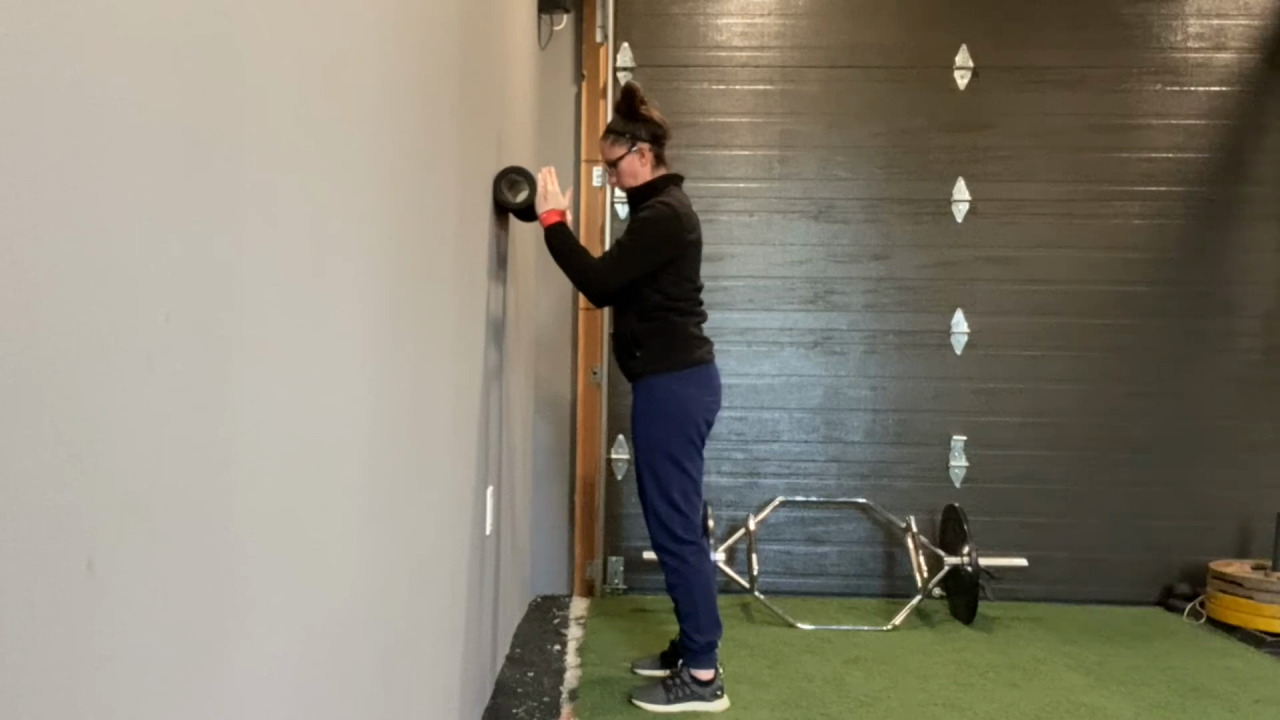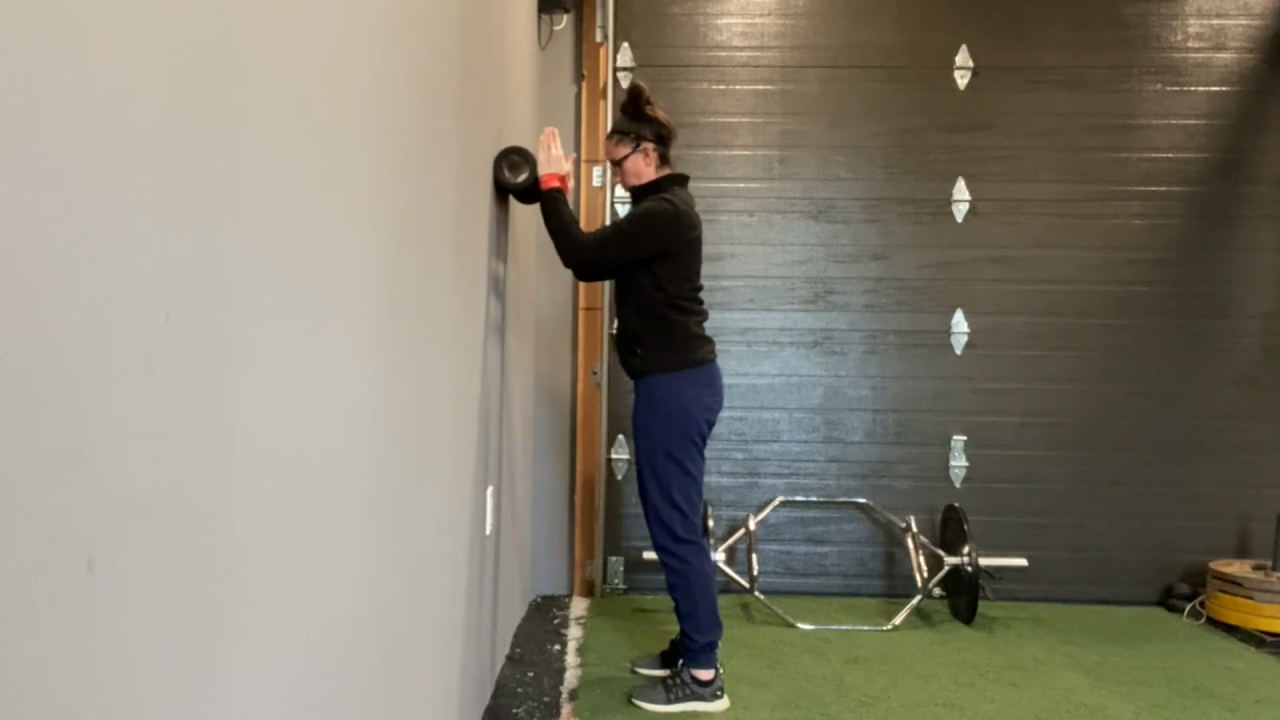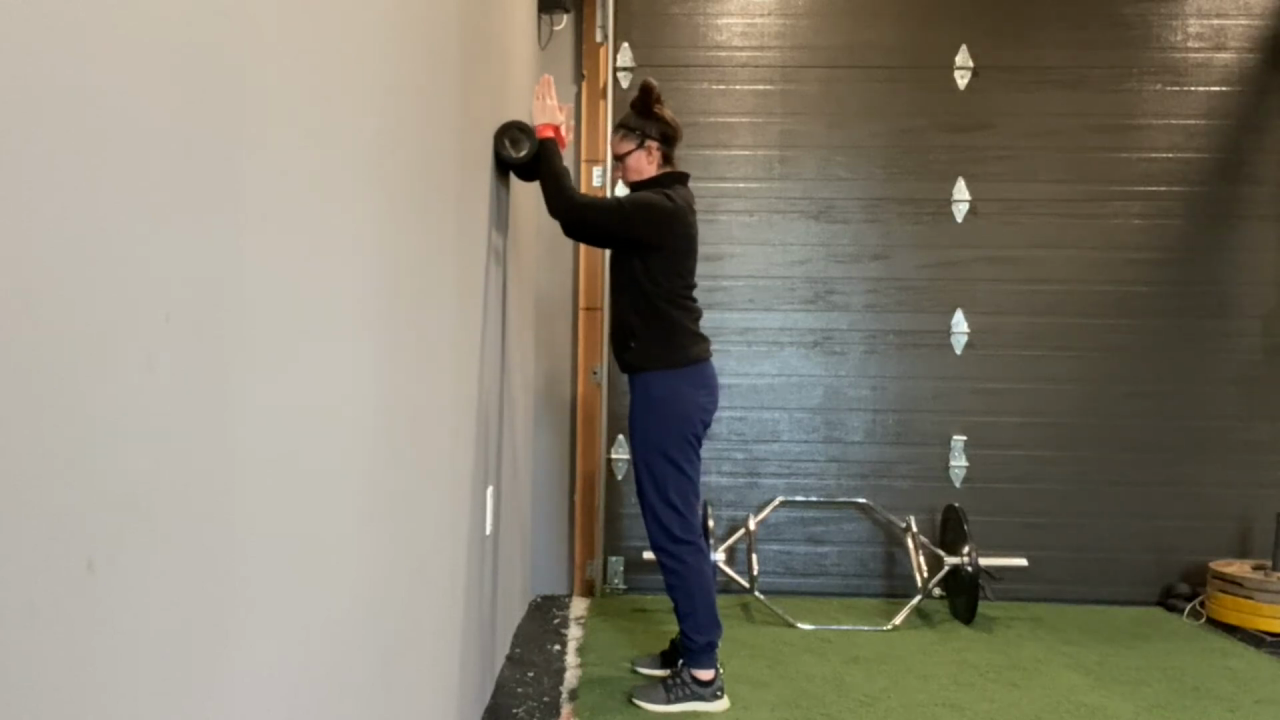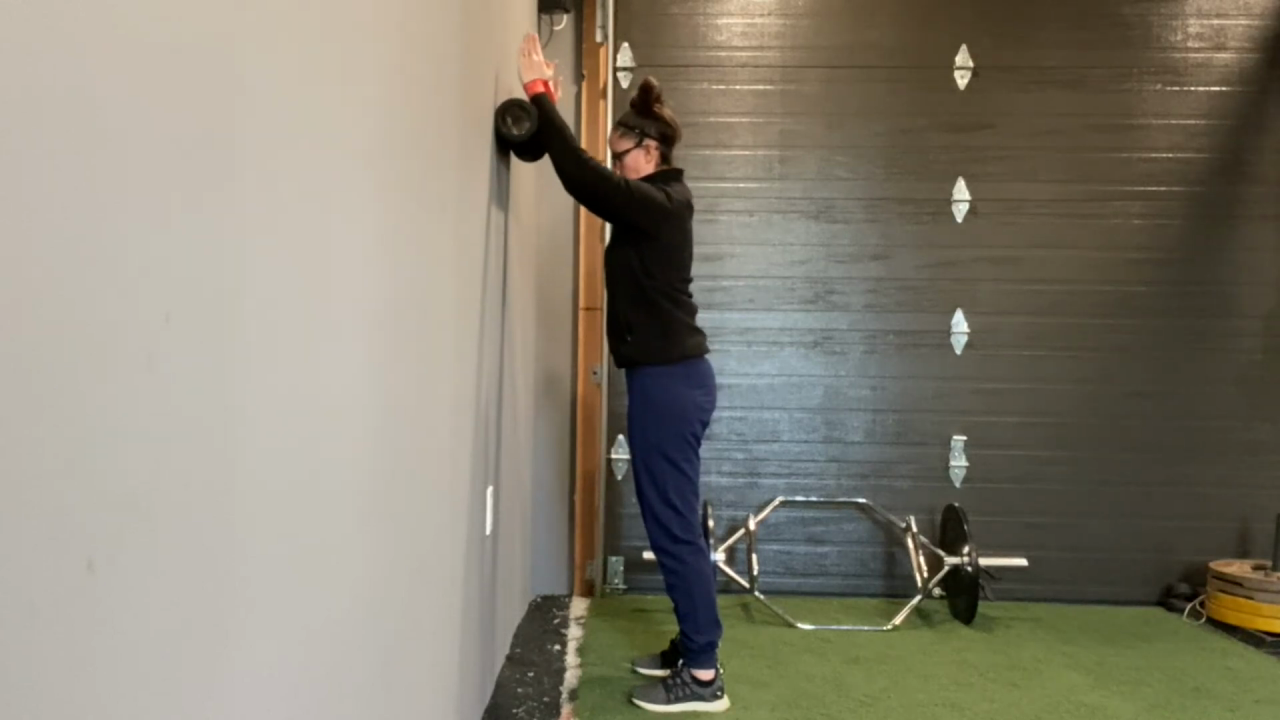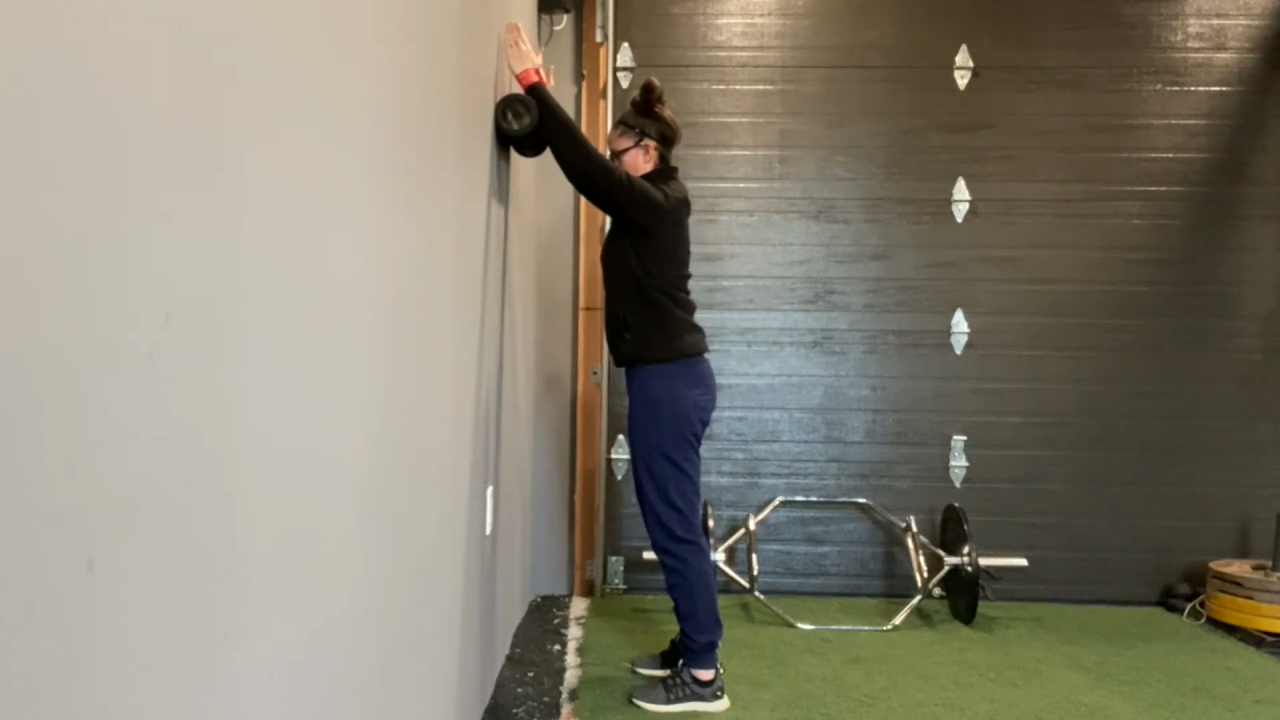
dt=1s
person 1, frame 1
left shoulder: (664, 215)
right shoulder: (662, 209)
left elbow: (600, 284)
right elbow: (615, 281)
left wrist: (553, 219)
right wrist: (558, 222)
left hip: (673, 384)
right hip: (675, 380)
left knee: (675, 527)
right knee: (674, 524)
right ankle: (693, 649)
person 1, frame 2
left shoulder: (665, 213)
right shoulder: (663, 208)
left elbow: (582, 256)
right elbow: (599, 261)
left wrist: (552, 186)
right wrist: (560, 193)
left hip: (676, 384)
right hip: (677, 380)
left knee: (676, 527)
right knee: (674, 523)
right ankle: (692, 648)
person 1, frame 3
left shoulder: (659, 209)
right shoulder: (662, 206)
left elbow: (571, 213)
right elbow: (589, 218)
left wrist: (547, 136)
right wrist: (554, 147)
left hip: (671, 382)
right hip: (674, 377)
left knee: (675, 527)
right knee: (673, 523)
right ankle: (692, 648)
person 1, frame 4
left shoulder: (654, 205)
right shoulder: (659, 201)
left elbow: (579, 174)
right elbow: (589, 175)
left wrist: (539, 93)
right wrist: (544, 102)
left hip: (668, 381)
right hip: (671, 376)
left knee: (674, 527)
right knee: (672, 523)
right ankle: (693, 649)
person 1, frame 5
left shoulder: (651, 203)
right shoulder: (656, 200)
left elbow: (582, 164)
right elbow: (587, 163)
left wrist: (533, 83)
right wrist: (540, 93)
left hip: (668, 380)
right hip: (671, 376)
left knee: (675, 526)
right knee: (672, 523)
right ankle: (693, 649)
